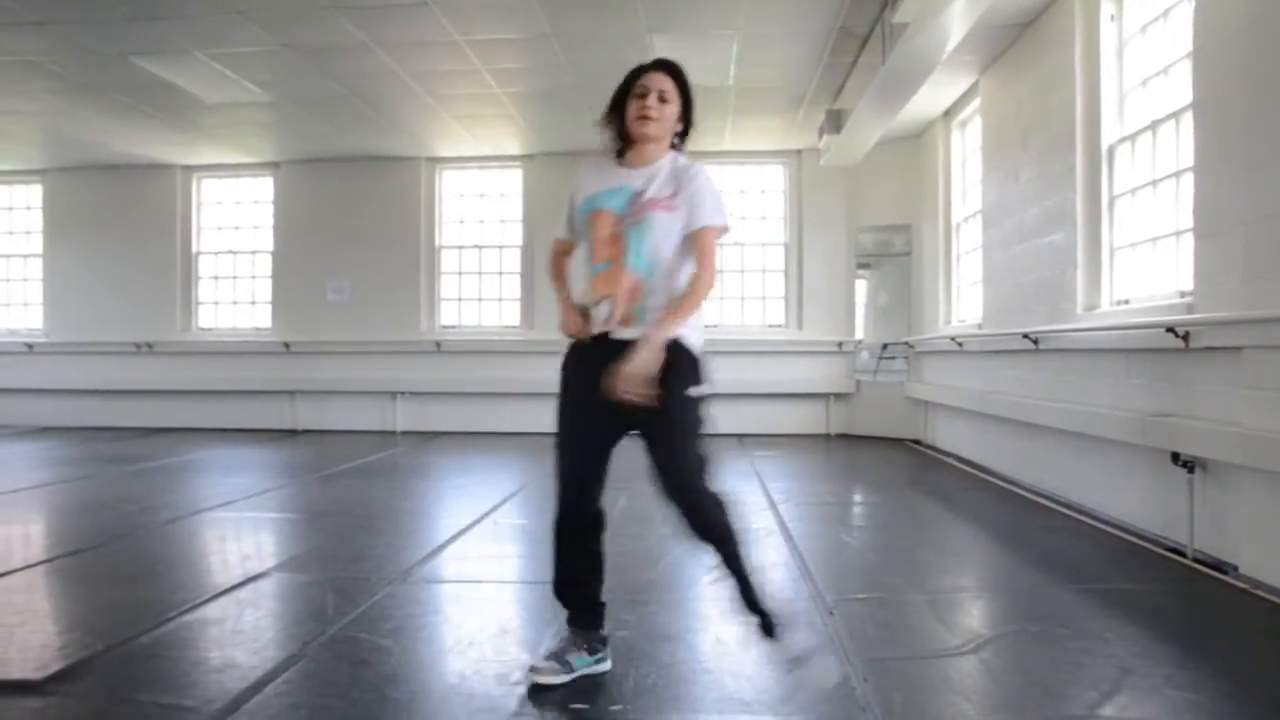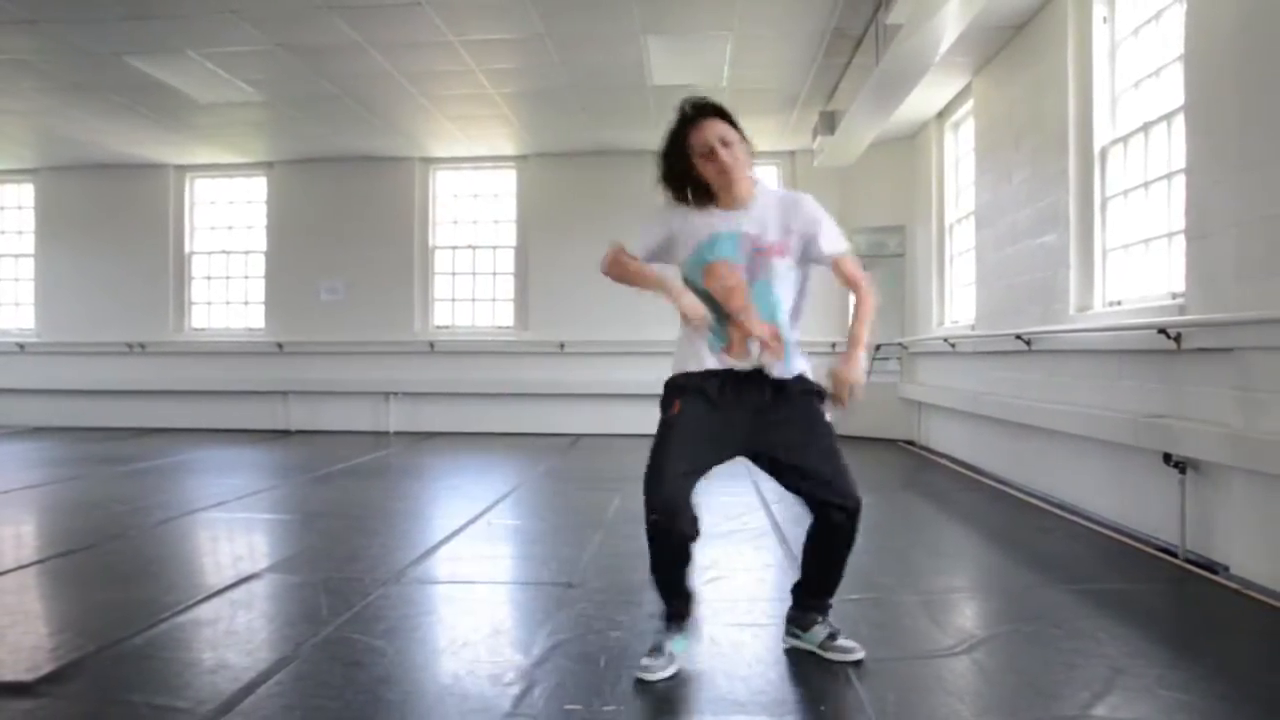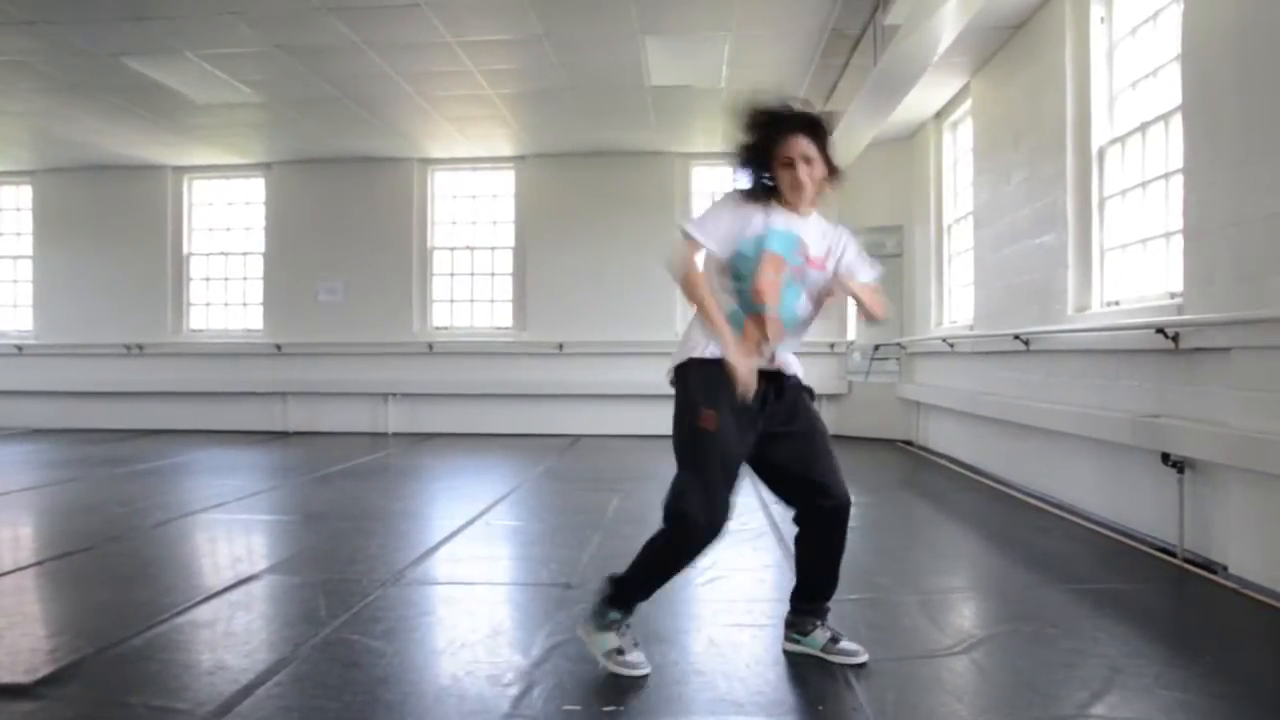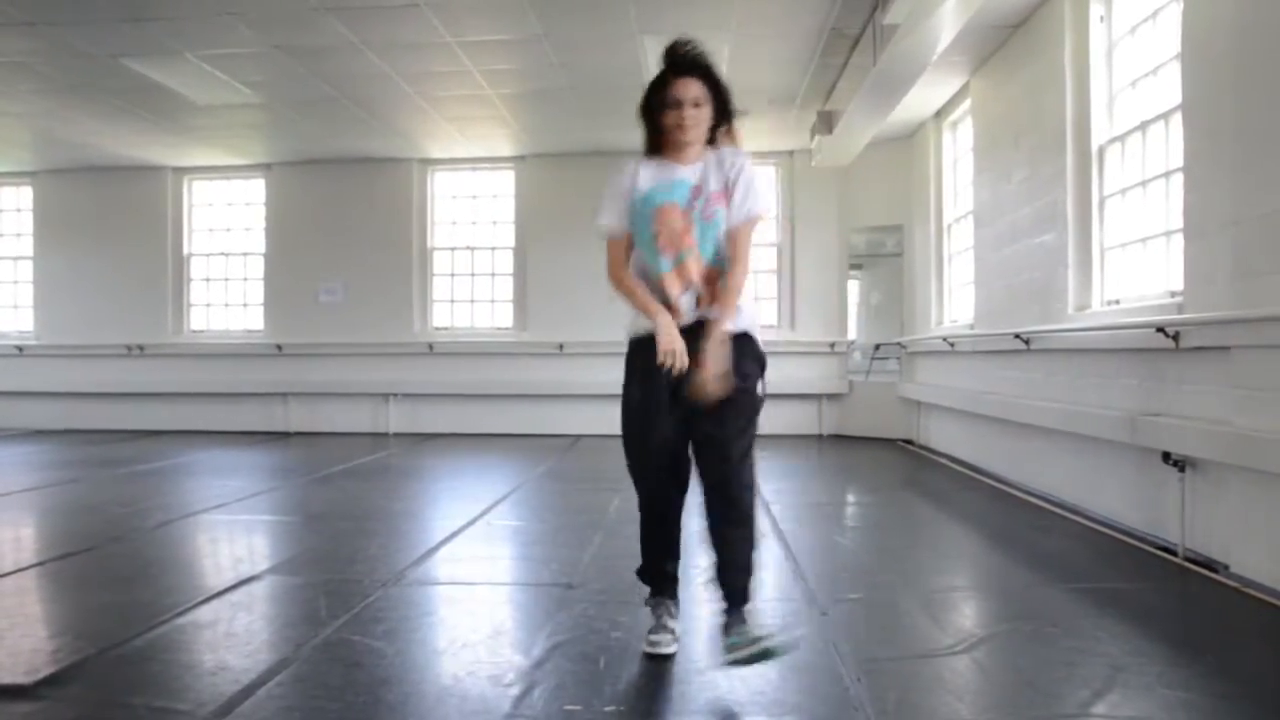
dt=0.5s
person 1, frame 1
left shoulder: (691, 177)
right shoulder: (591, 180)
left elbow: (704, 275)
right elbow: (558, 255)
left wrist: (650, 346)
right wrist: (569, 306)
left hip: (664, 354)
right hip: (591, 353)
left knee: (686, 486)
right knee: (575, 496)
left ankle: (764, 617)
right ankle: (586, 635)
person 1, frame 2
left shoulder: (796, 210)
right shoulder: (683, 220)
left elbow: (861, 286)
right elbow: (614, 263)
left wrist: (853, 355)
right wrist: (671, 288)
left hip: (783, 386)
right hip: (704, 386)
left knee: (841, 503)
right knee: (665, 500)
left ankle: (807, 616)
right ankle: (675, 623)
person 1, frame 3
left shoulder: (832, 238)
right shoulder: (737, 210)
left elbow: (875, 308)
right elbow: (685, 264)
left wrist: (856, 290)
right wrist: (732, 345)
left hip: (779, 383)
right hip: (712, 373)
left knee: (829, 500)
right knee: (702, 511)
left ankle: (806, 621)
right ankle: (613, 614)
person 1, frame 4
left shoulder: (735, 168)
right shoulder: (634, 177)
left elbow: (738, 259)
right elbow: (619, 266)
left wrist: (717, 341)
right wrist: (662, 323)
left hip: (725, 339)
right hip: (654, 338)
left knee: (727, 472)
right knee: (658, 479)
left ankle: (737, 615)
right ankle: (663, 603)
